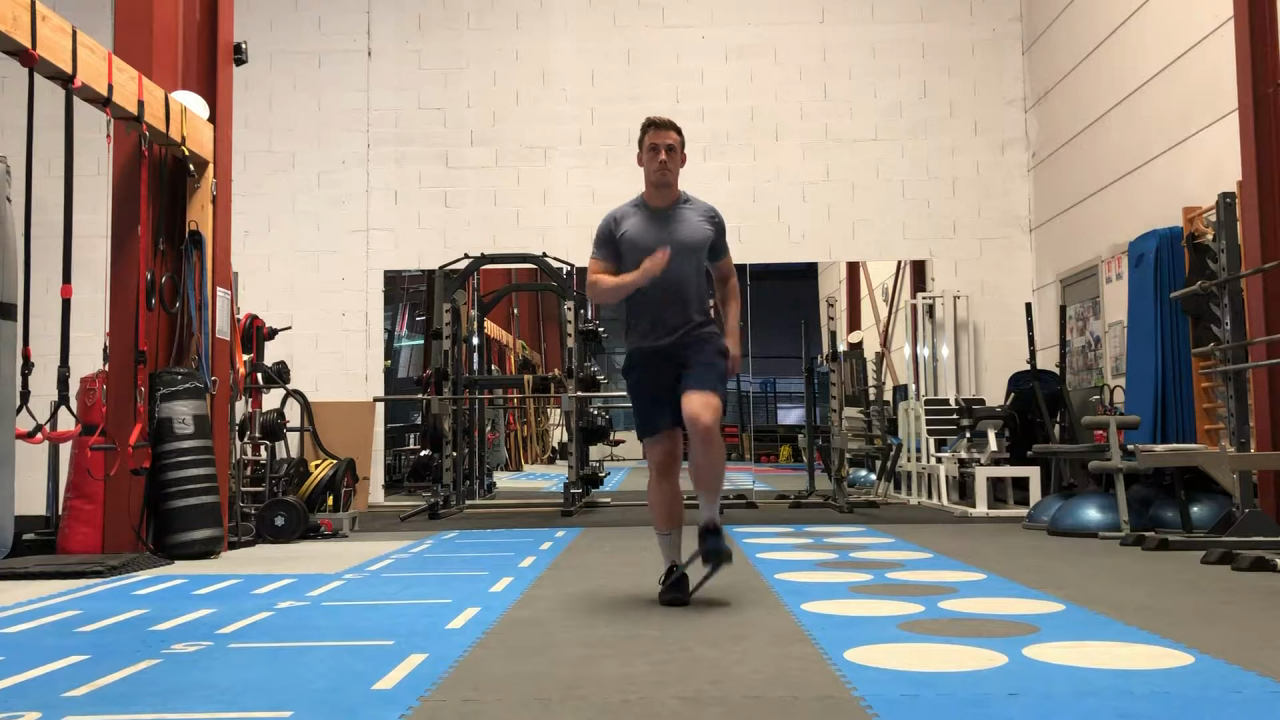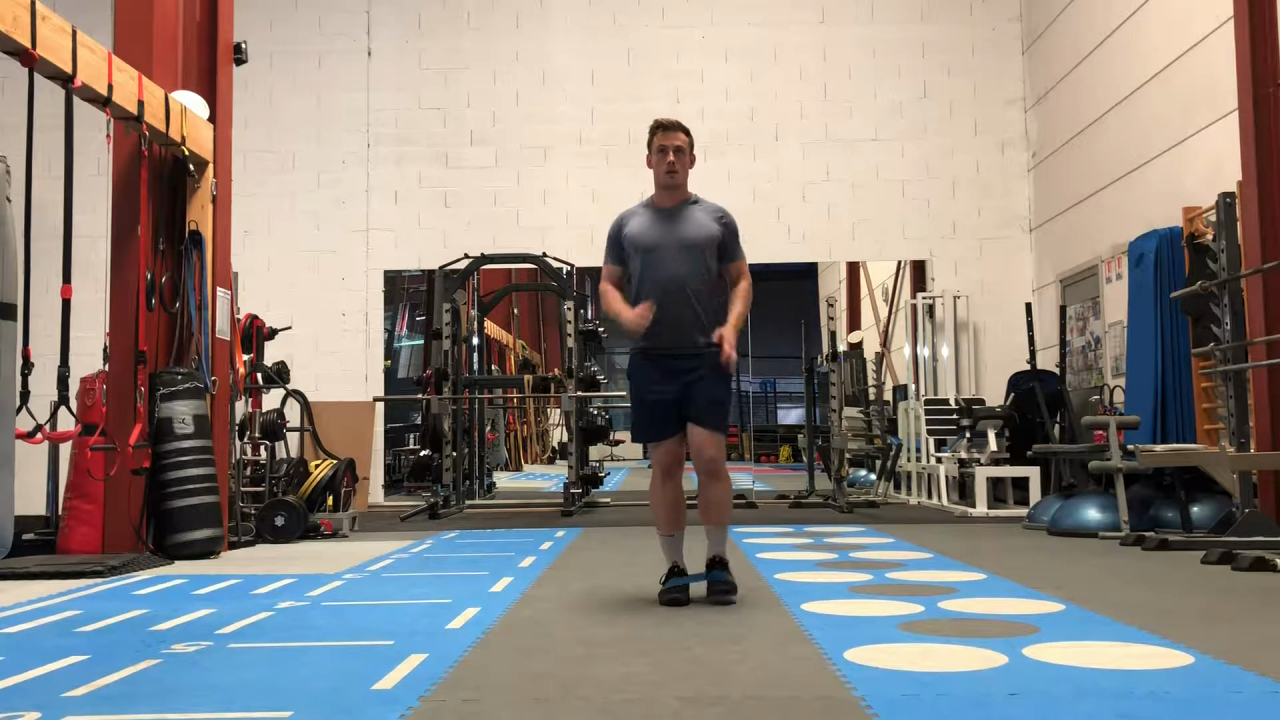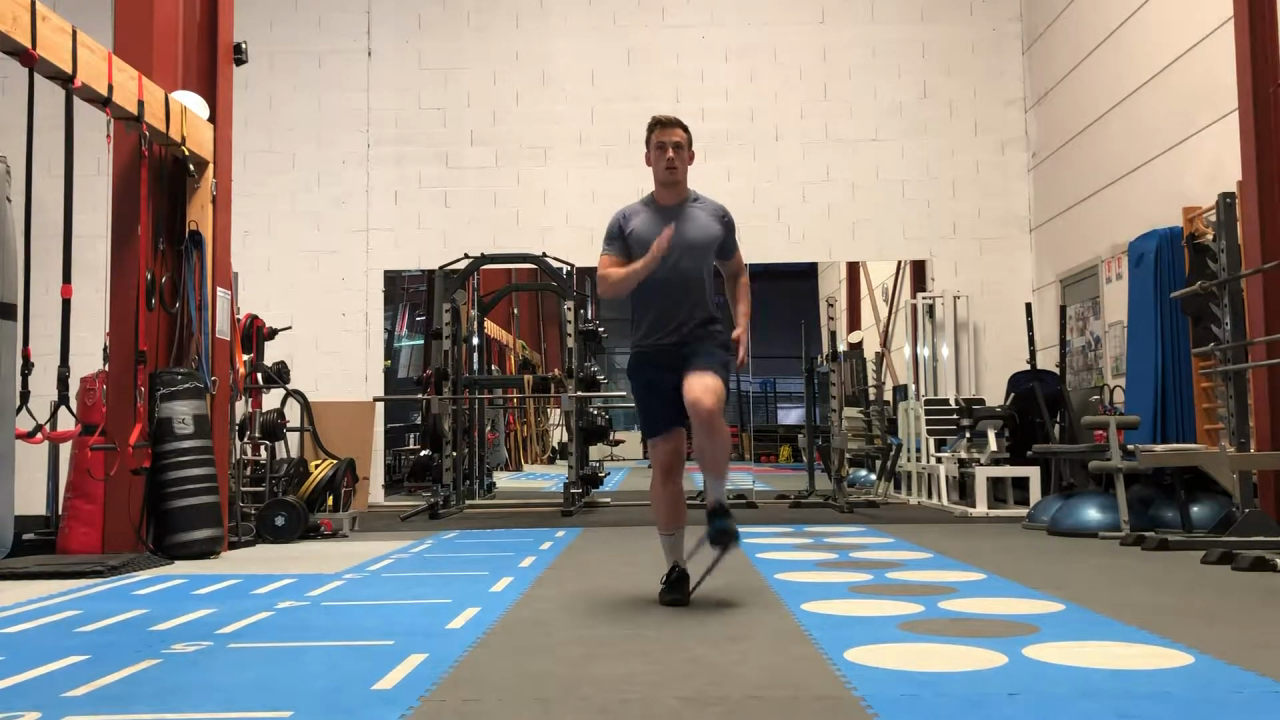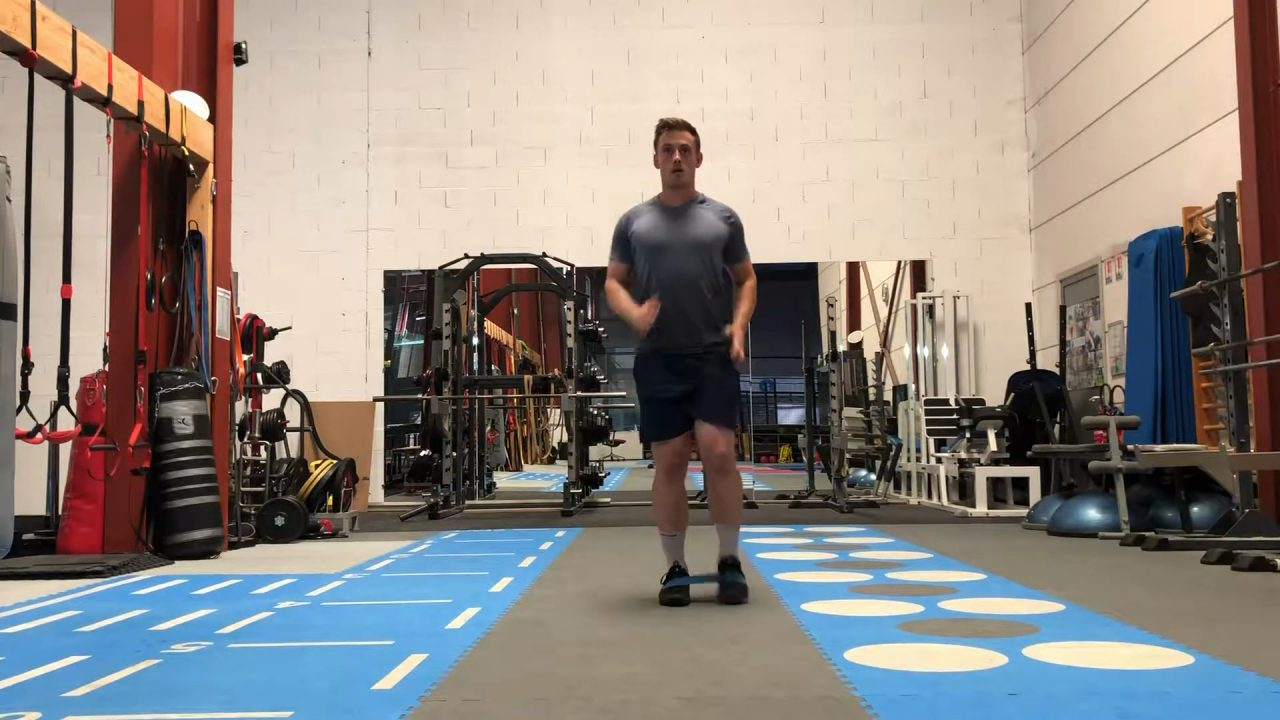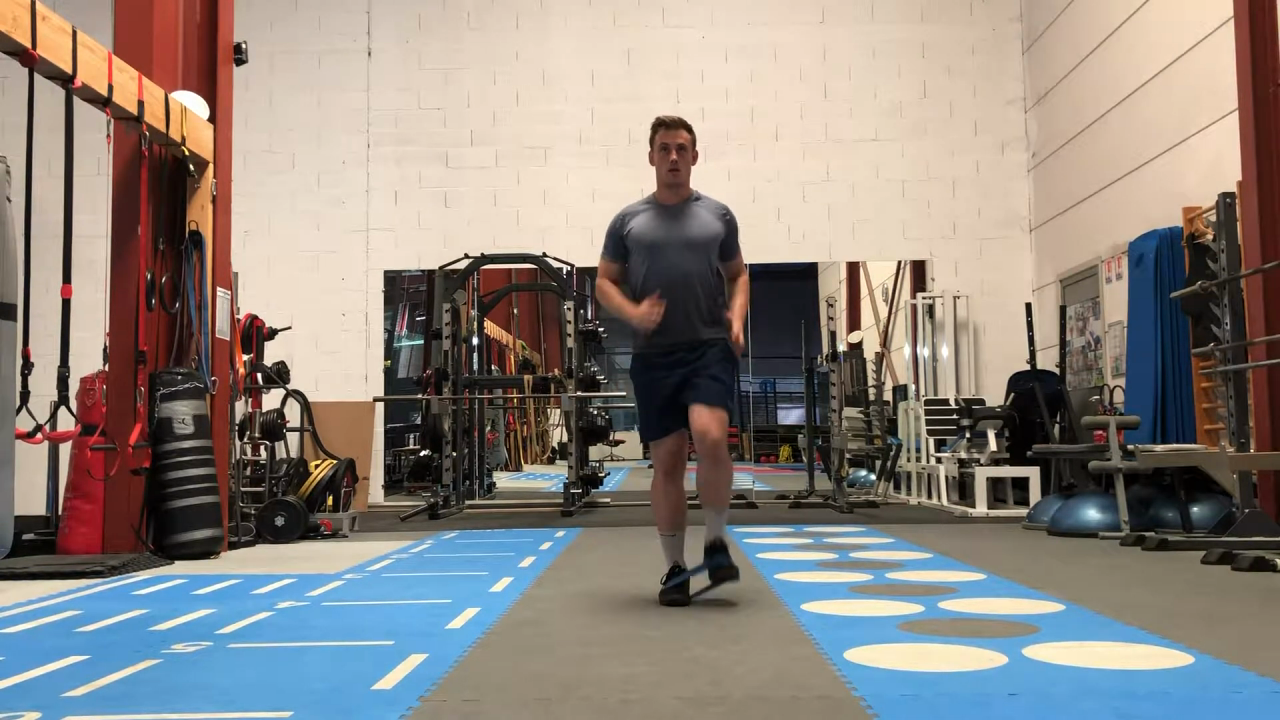
dt=1s
person 1, frame 1
left shoulder: (707, 216)
right shoulder: (617, 222)
left elbow: (726, 278)
right elbow: (595, 287)
left wrist: (731, 334)
right wrist: (637, 277)
left hip: (698, 341)
right hip: (646, 354)
left knee: (702, 421)
right knee: (663, 460)
left ankle: (710, 522)
right ankle: (673, 567)
person 1, frame 2
left shoulder: (717, 218)
right shoulder: (627, 223)
left elbow: (741, 279)
right elbow: (608, 285)
left wrist: (731, 328)
right wrist: (625, 315)
left hip: (706, 357)
right hip: (651, 360)
left knee: (709, 459)
right knee: (665, 464)
left ankle: (717, 561)
right ankle: (674, 568)
person 1, frame 3
left shoulder: (716, 215)
right shoulder: (627, 219)
left elbow: (736, 274)
right elbow: (605, 285)
left wrist: (741, 326)
right wrist: (649, 261)
left hip: (704, 338)
right hip: (651, 351)
left knee: (705, 405)
right knee: (665, 461)
left ankle: (718, 501)
right ankle: (675, 568)
person 1, frame 4
left shoulder: (723, 217)
right shoulder: (633, 221)
left elbow: (746, 278)
right elbow: (613, 282)
left wrist: (739, 325)
right wrist: (632, 312)
left hip: (712, 355)
right hip: (657, 360)
left knee: (719, 455)
right knee: (669, 463)
left ankle: (729, 561)
right ankle: (675, 568)
person 1, frame 5
left shoulder: (719, 215)
right shoulder: (628, 220)
left elbow: (738, 274)
right elbow: (604, 283)
left wrist: (736, 317)
right wrist: (631, 312)
left hip: (709, 347)
right hip: (653, 356)
left knee: (711, 438)
right knee: (667, 462)
left ankle: (717, 542)
right ankle: (675, 568)
